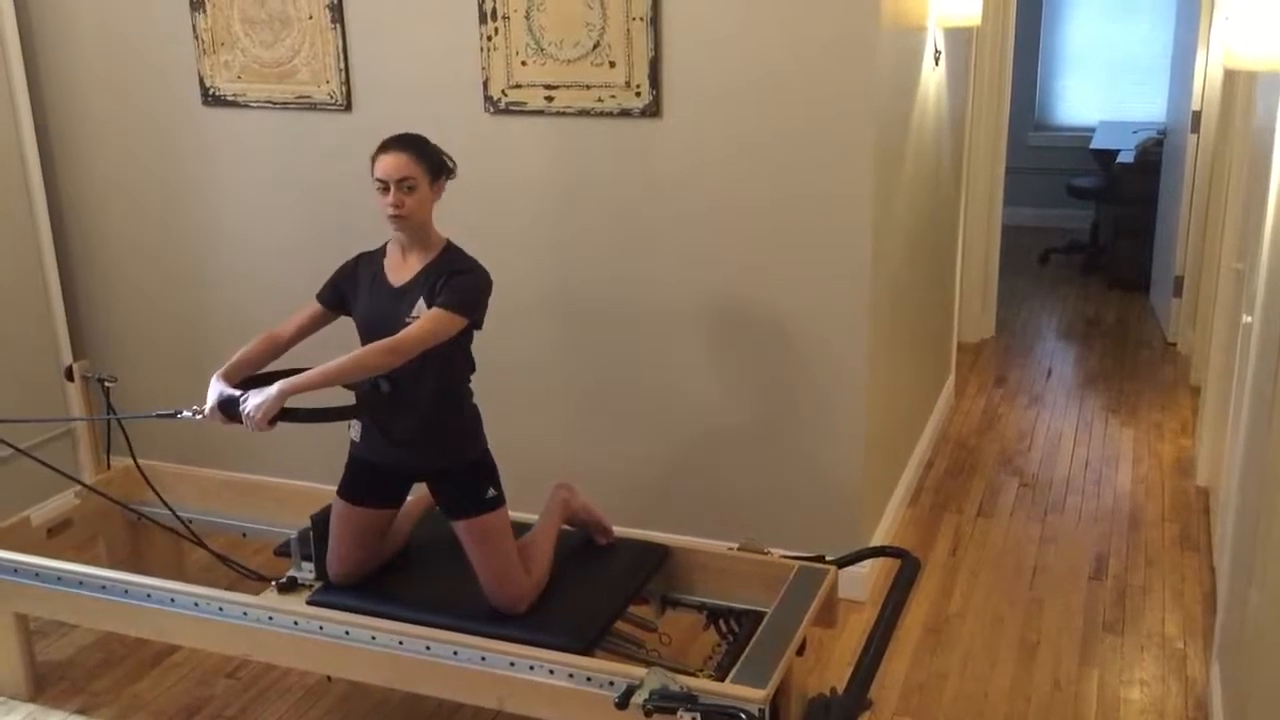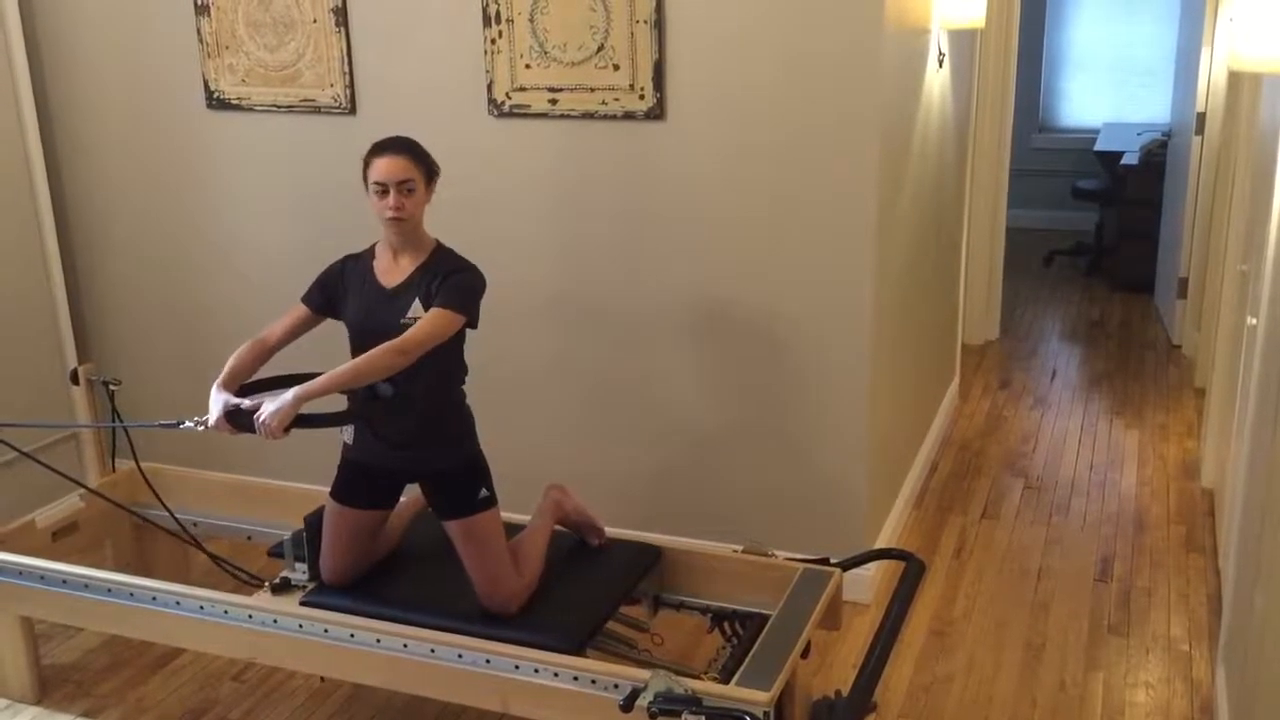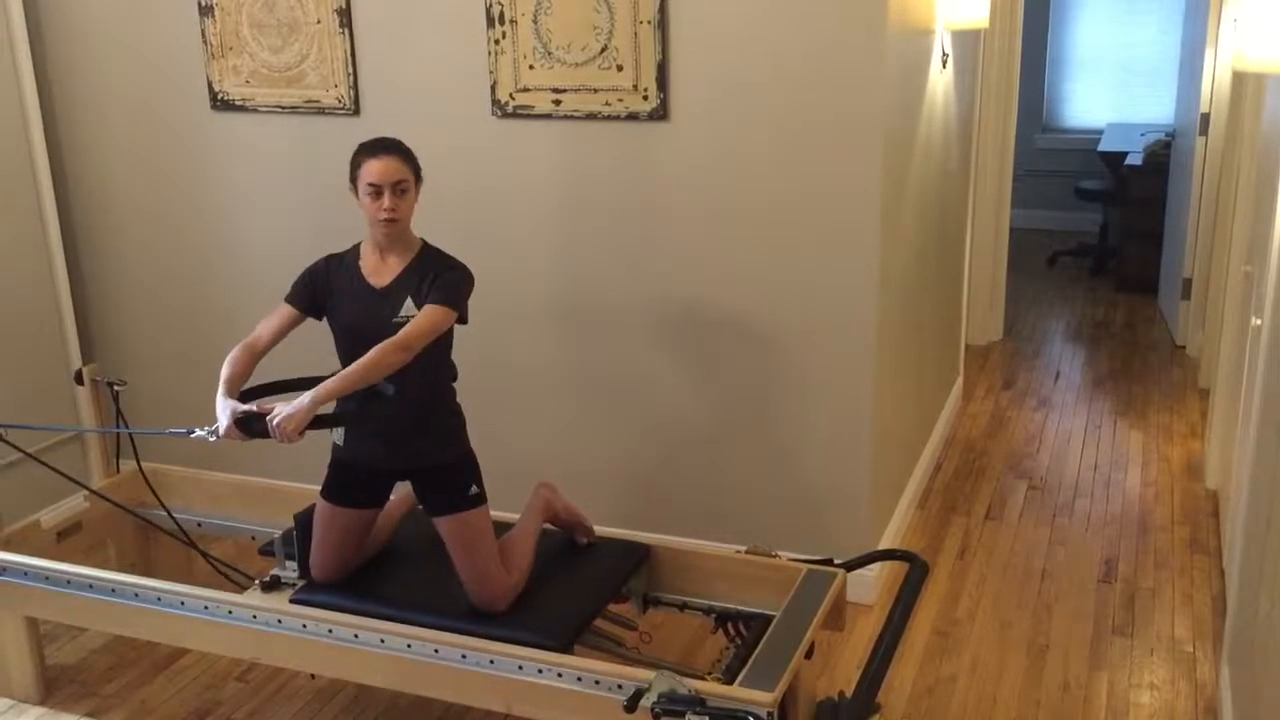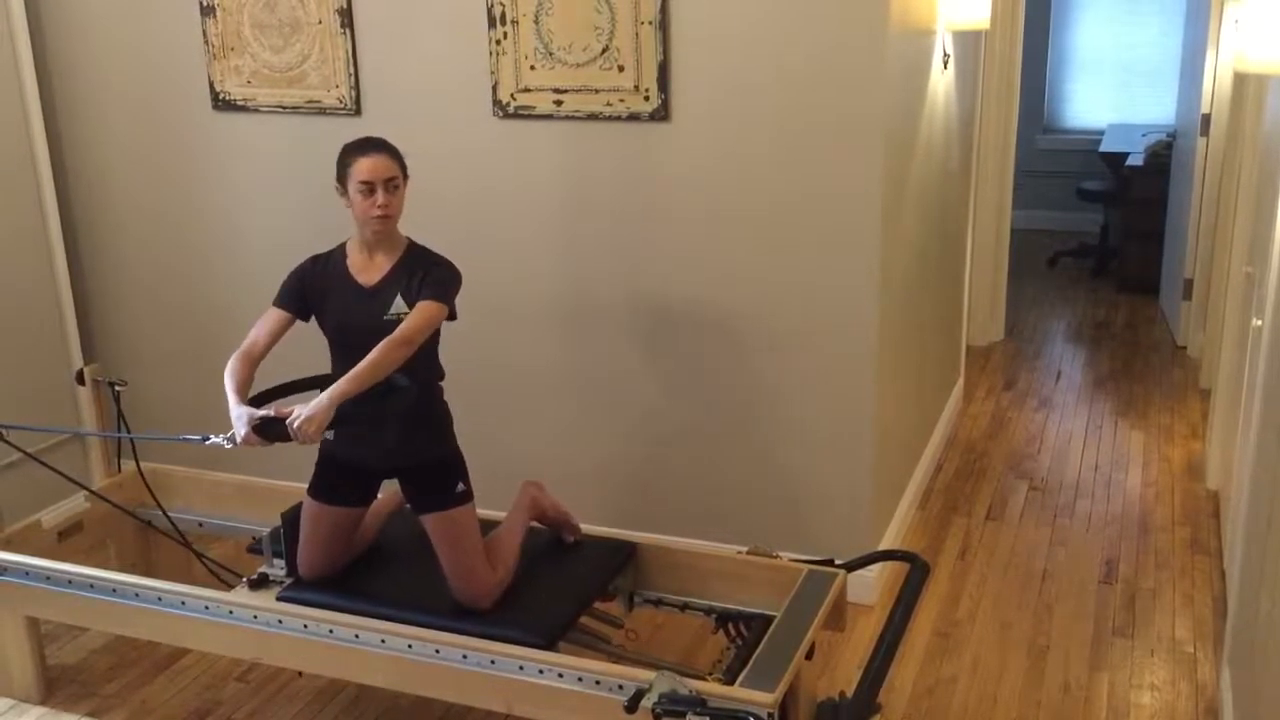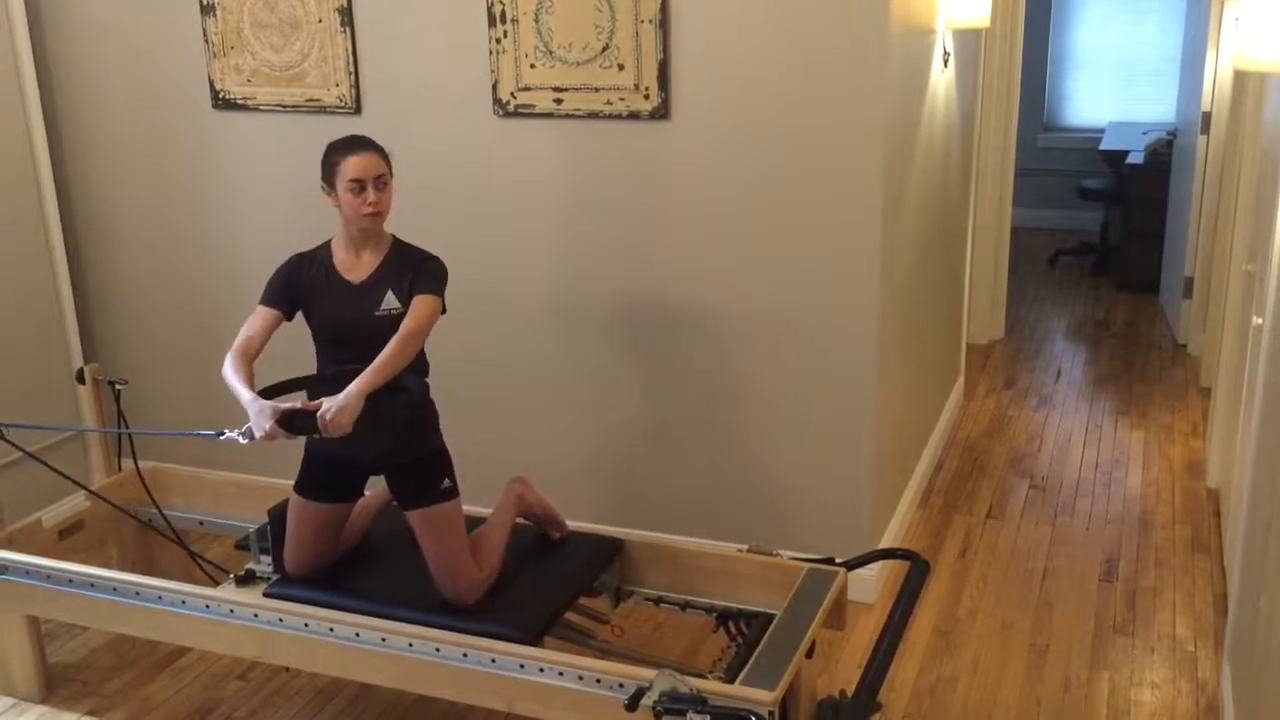
dt=0.4s
person 1, frame 1
left shoulder: (464, 277)
right shoulder: (360, 270)
left elbow: (397, 350)
right elbow: (282, 336)
left wrist: (284, 389)
right wrist: (224, 377)
left hip: (451, 449)
right hip: (376, 444)
left knee: (511, 599)
right knee: (343, 574)
left ankle: (559, 506)
right ankle: (423, 503)
person 1, frame 2
left shoulder: (458, 277)
right shoulder: (346, 273)
left elbow: (403, 352)
right elbow: (267, 341)
left wrist: (297, 396)
right wrist: (222, 388)
left hip: (444, 449)
right hip: (369, 446)
left knee: (503, 599)
right knee: (335, 575)
left ankle: (551, 507)
right ankle: (416, 504)
person 1, frame 3
left shoulder: (446, 274)
right shoulder: (328, 274)
left elbow: (403, 347)
right elbow: (253, 345)
left wrist: (309, 401)
right wrist: (225, 398)
left hip: (435, 447)
right hip: (359, 444)
left knee: (492, 596)
right knee: (325, 574)
left ankle: (540, 505)
right ankle: (407, 500)
person 1, frame 4
left shoulder: (434, 272)
right shoulder: (315, 274)
left elbow: (402, 343)
right elbow: (247, 353)
left wrist: (326, 401)
right wrist: (237, 406)
left hip: (423, 442)
right hip: (349, 442)
left knee: (477, 594)
right knee: (312, 572)
left ankle: (528, 503)
right ankle: (395, 500)
person 1, frame 5
left shoulder: (421, 267)
right shoulder: (300, 272)
left elbow: (409, 338)
right elbow: (238, 355)
left wrist: (355, 393)
right wrist: (254, 402)
left hip: (409, 437)
right hip: (333, 439)
left knee: (463, 590)
right knee: (299, 568)
left ankle: (514, 499)
right ankle: (382, 496)
